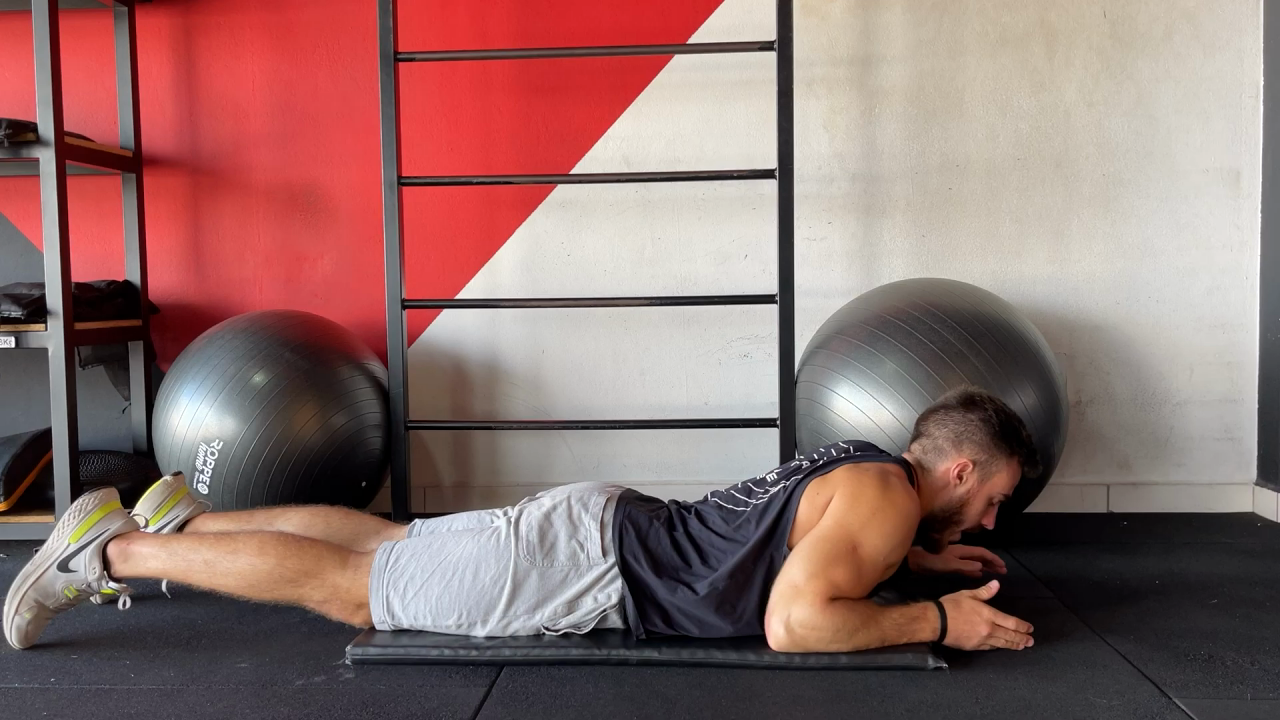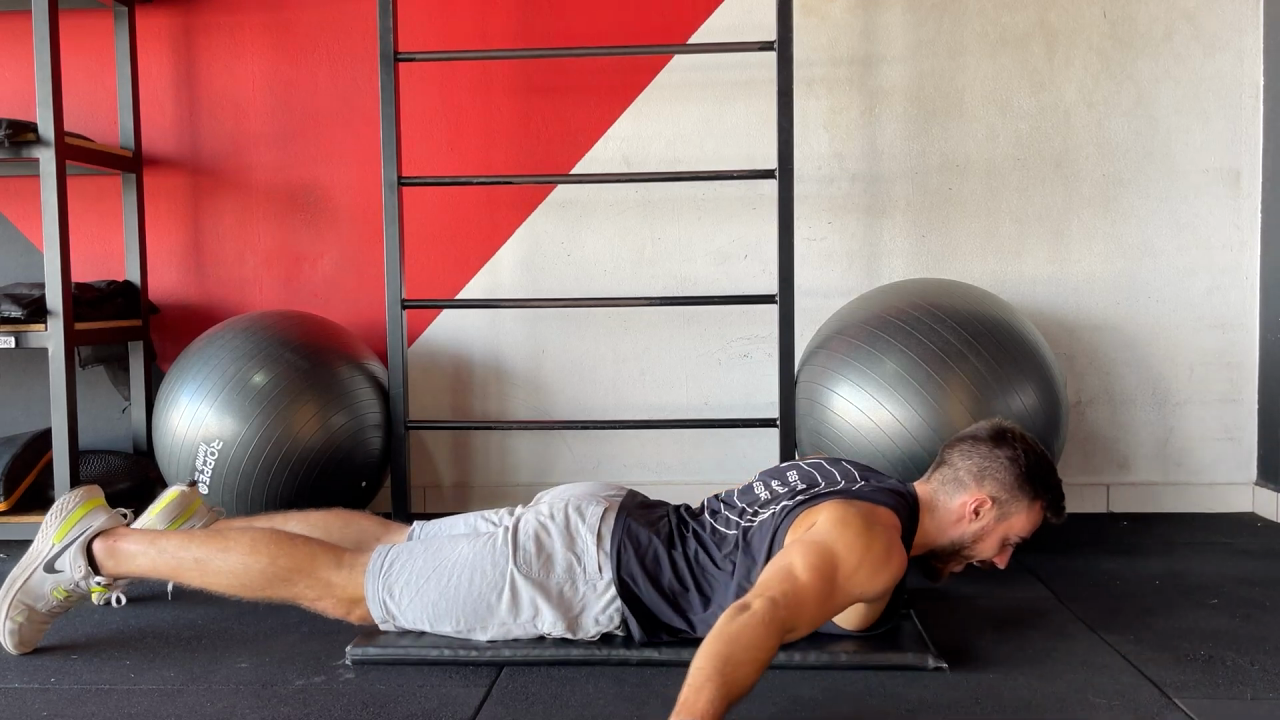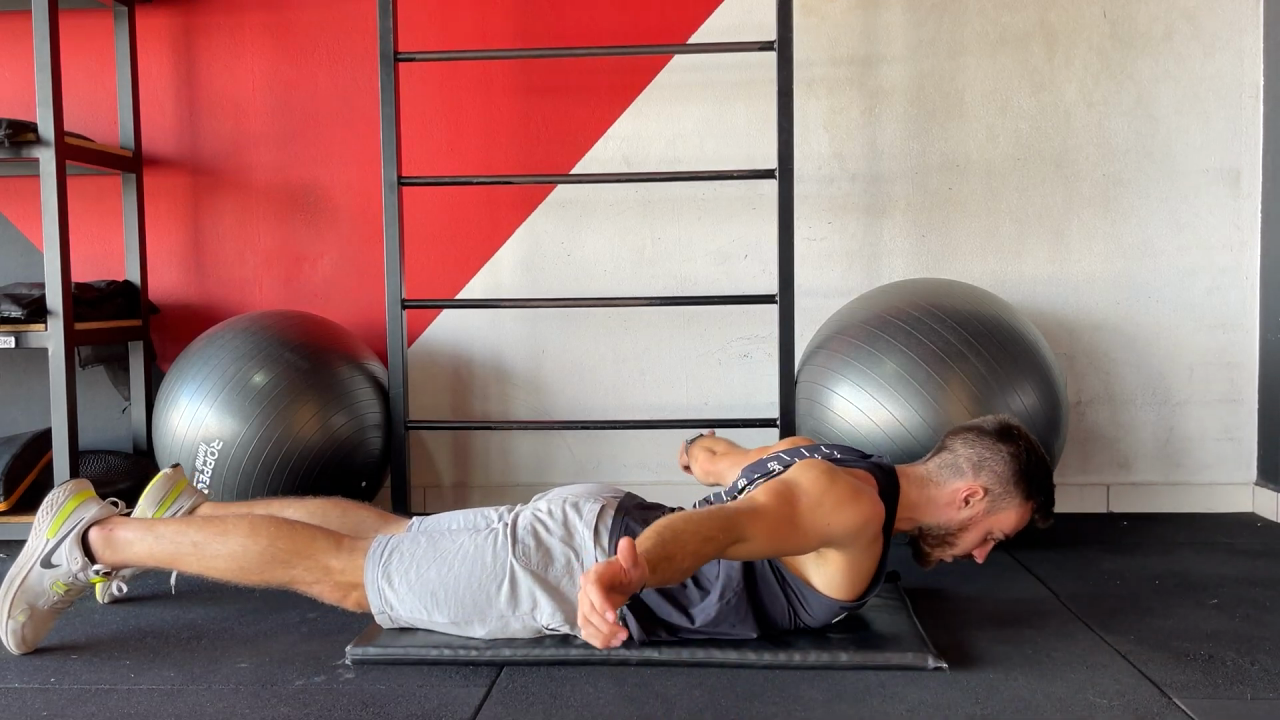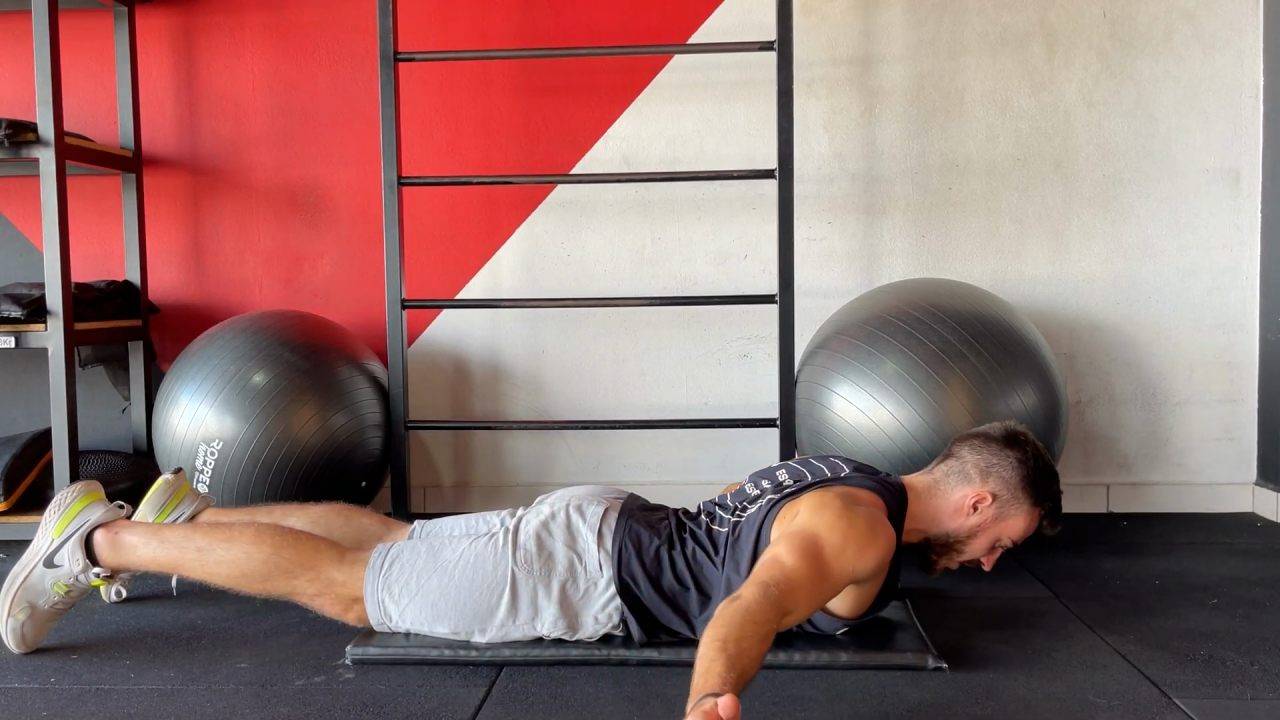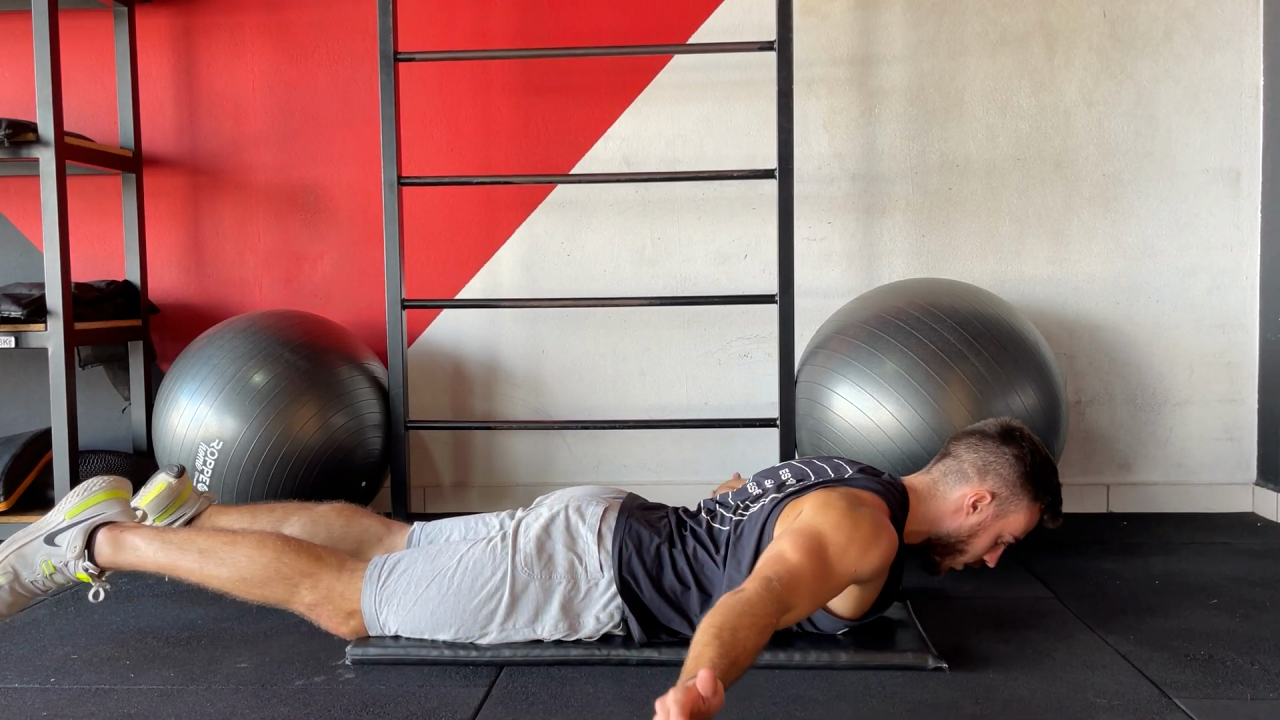
dt=0.7s
person 1, frame 1
left shoulder: (856, 469)
right shoulder: (885, 495)
right elbow: (795, 624)
left wrist: (910, 559)
right wrist: (939, 621)
left hip: (608, 531)
right hip: (591, 563)
left knee: (377, 545)
right knee: (343, 586)
left ankle: (184, 521)
right ankle: (106, 551)
person 1, frame 2
left shoulder: (851, 476)
right shoulder: (872, 545)
right elbow: (752, 622)
left hip: (607, 521)
right hip: (584, 573)
left knee: (387, 544)
right knee: (341, 585)
left ankle: (198, 526)
right ankle: (97, 544)
person 1, frame 3
left shoulder: (828, 463)
right shoulder: (851, 506)
left elbow: (709, 455)
right elbow: (713, 530)
right wrist: (622, 576)
left hip: (598, 528)
right hip: (579, 554)
left knee: (386, 535)
right knee: (343, 572)
left ankle: (188, 511)
right ankle: (92, 535)
person 1, frame 4
left shoulder: (847, 480)
right shoulder: (862, 532)
right elbow: (755, 606)
left hip: (604, 527)
right hip: (585, 571)
left knee: (387, 541)
right knee: (342, 586)
left ankle: (188, 517)
right ankle: (99, 540)
person 1, frame 5
left shoulder: (850, 481)
right shoulder: (865, 531)
right elbow: (756, 599)
left hip: (602, 529)
right hip: (584, 571)
left knee: (382, 541)
right knee: (338, 598)
left ankle: (184, 512)
right ankle: (97, 541)
